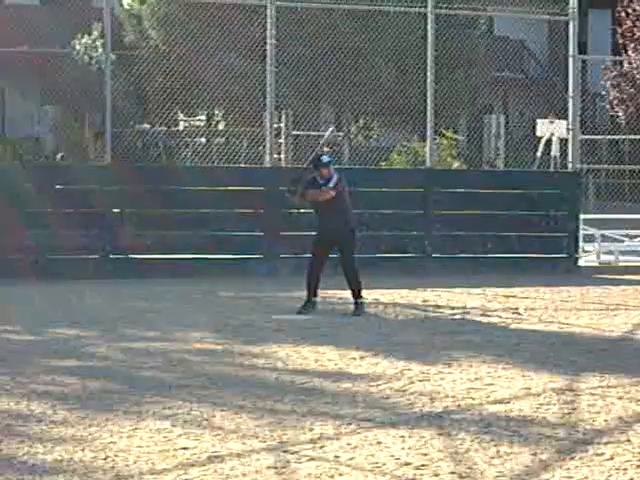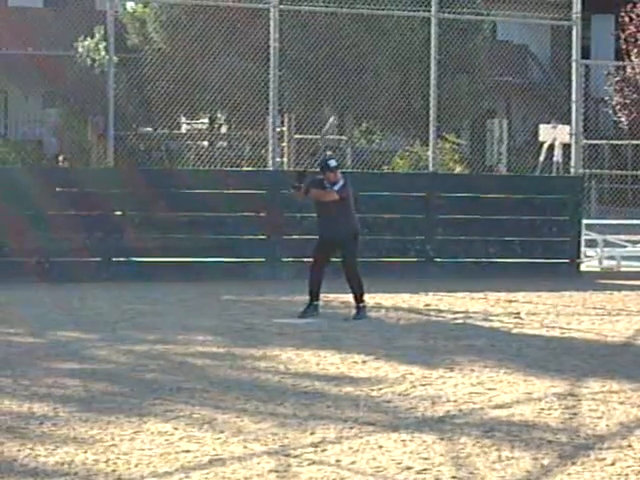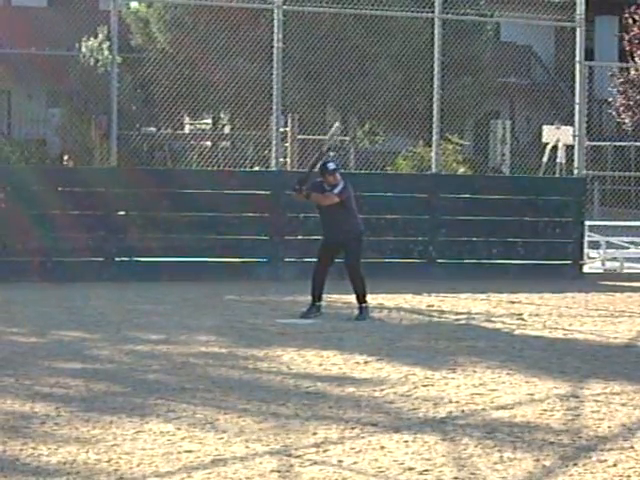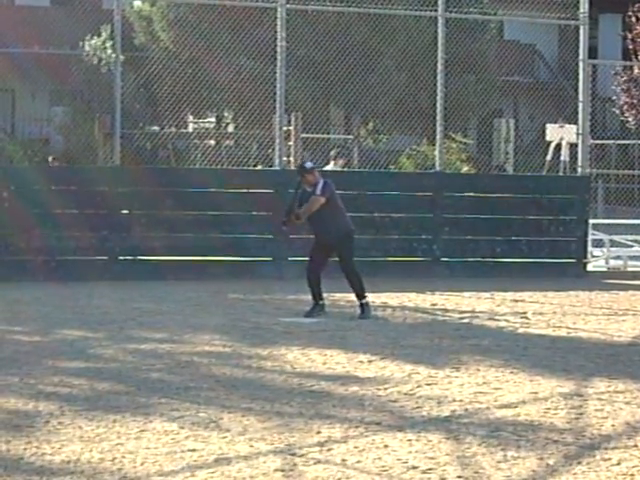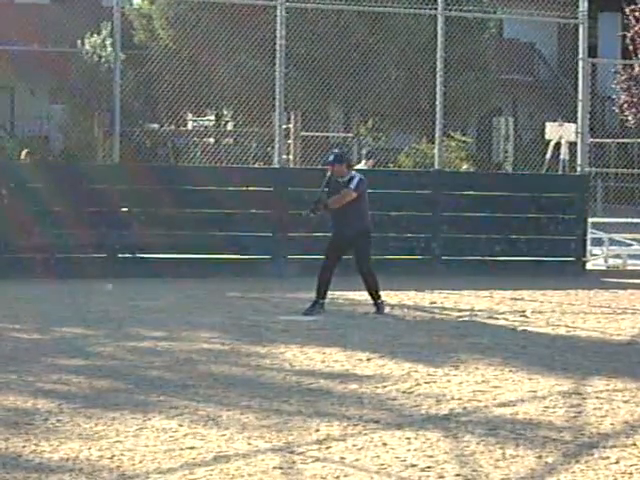
dt=1s
person 1, frame 1
left shoulder: (337, 179)
right shoulder: (311, 182)
left elbow: (323, 195)
right elbow: (300, 198)
left wrist: (304, 193)
right wrist: (297, 192)
left hip: (345, 229)
right hip: (325, 230)
left knee: (348, 264)
right knee: (314, 264)
left ankle: (359, 301)
right ankle: (311, 300)
person 1, frame 2
left shoulder: (343, 183)
right shoulder: (317, 182)
left elbow: (325, 196)
right elbow: (301, 192)
left wrist: (306, 190)
right wrist: (299, 186)
left hip: (348, 234)
right hip: (327, 235)
left knee: (350, 268)
right knee: (316, 267)
left ankle: (360, 306)
right ankle: (313, 304)
person 1, frame 3
left shoulder: (343, 186)
right shoulder: (318, 185)
left elbow: (325, 200)
right elbow: (302, 194)
left wrist: (306, 193)
right wrist: (300, 189)
left hip: (352, 235)
right hip: (331, 236)
left knee: (353, 269)
right knee: (319, 269)
left ankle: (363, 306)
right ankle: (316, 305)
person 1, frame 4
left shoulder: (324, 185)
right shoulder: (302, 194)
left elbow: (313, 206)
right elbow: (301, 215)
left wrist: (297, 215)
right wrist: (295, 216)
left hip: (342, 234)
right hip: (322, 238)
left knee: (348, 267)
right knee: (312, 270)
left ankle: (364, 303)
right ankle: (319, 303)
person 1, frame 5
left shoulder: (358, 180)
right shoulder: (332, 182)
left elbow: (343, 199)
right elbow: (328, 203)
left wrist: (324, 205)
right wrist: (321, 205)
left hip: (360, 232)
right hip: (340, 233)
left knee: (364, 267)
right knee: (327, 266)
left ankle: (378, 301)
right ankle: (319, 302)
